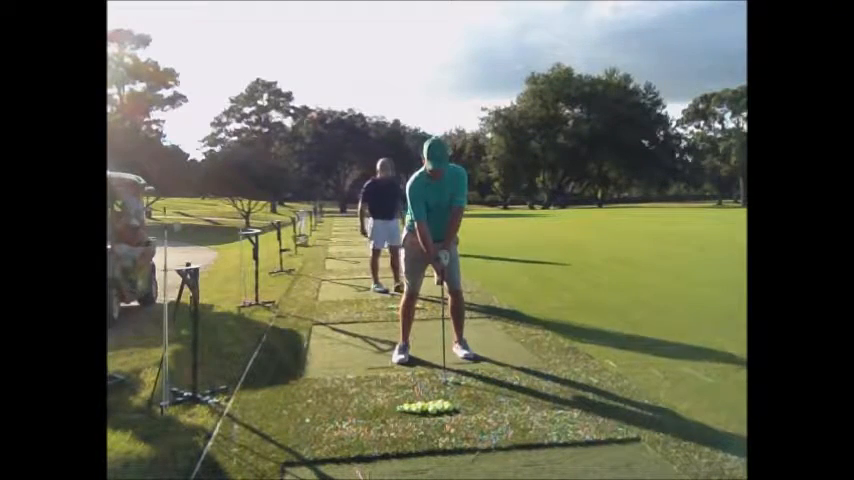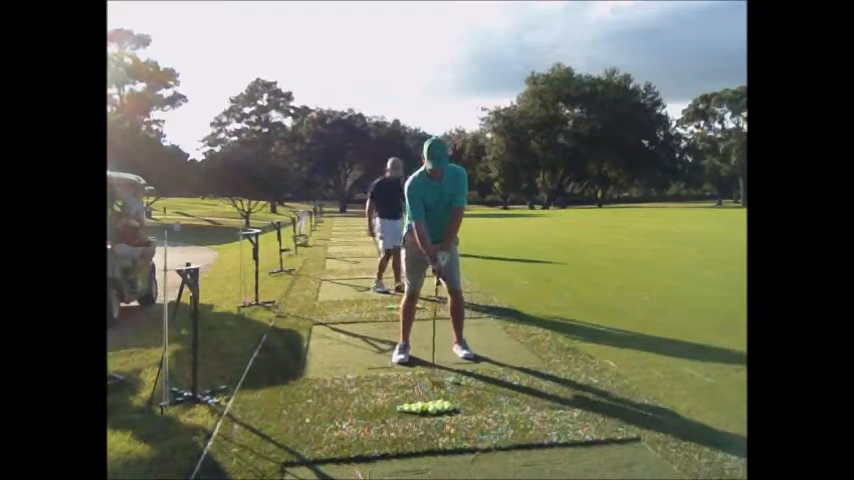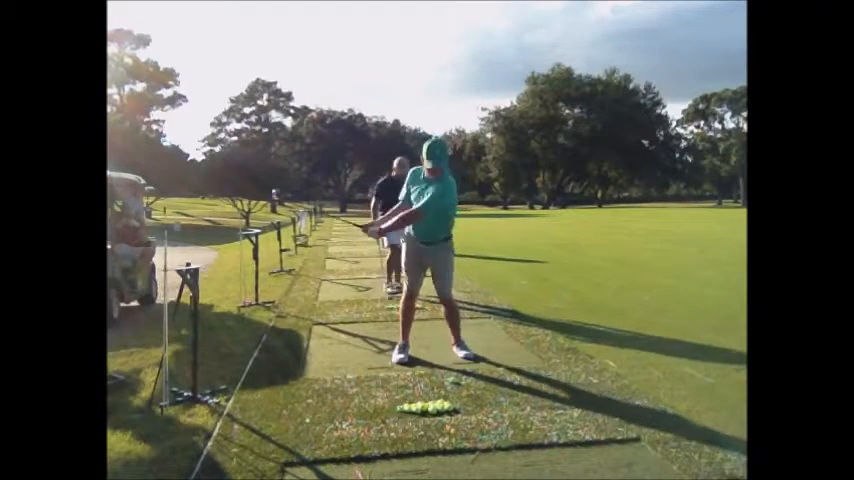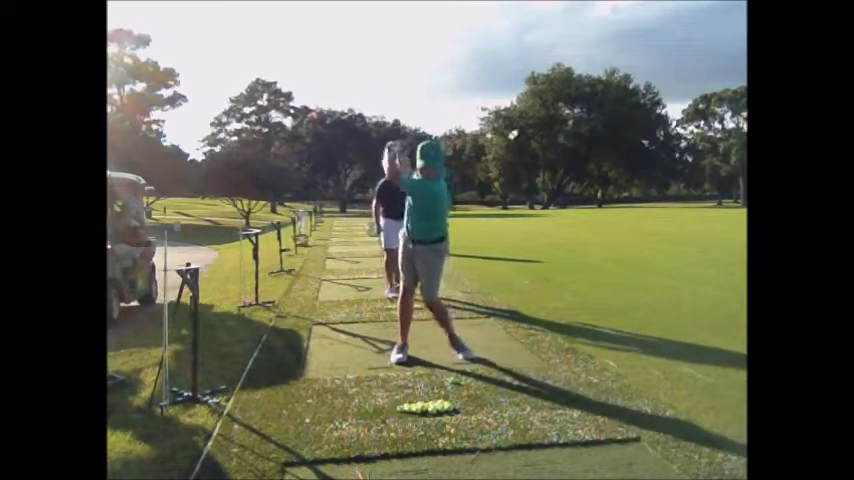
dt=0.3s
person 1, frame 1
left shoulder: (458, 175)
right shoulder: (415, 184)
left elbow: (457, 213)
right elbow: (421, 225)
left wrist: (445, 248)
right wrist: (434, 259)
left hip: (446, 241)
right hip: (416, 241)
left knee: (456, 291)
right knee: (411, 293)
left ankle: (459, 341)
right ankle: (403, 344)
person 1, frame 2
left shoulder: (459, 175)
right shoulder: (413, 184)
left elbow: (457, 213)
right elbow: (418, 225)
left wrist: (444, 248)
right wrist: (431, 259)
left hip: (446, 241)
right hip: (416, 241)
left knee: (455, 292)
right knee: (411, 293)
left ankle: (459, 341)
right ankle: (403, 344)
person 1, frame 3
left shoulder: (445, 188)
right shoulder: (414, 174)
left elbow: (414, 215)
right elbow: (402, 205)
left wrist: (382, 231)
right wrist: (379, 221)
left hip: (440, 247)
right hip: (413, 241)
left knee: (445, 296)
right knee: (410, 293)
left ankle: (457, 341)
right ankle: (403, 343)
person 1, frame 4
left shoulder: (429, 188)
right shoulder: (423, 177)
left elbow: (393, 177)
left hip: (431, 247)
right hip: (408, 240)
left knee: (430, 299)
right knee: (406, 291)
left ankle: (453, 339)
right ankle: (402, 343)
person 2, frame 1
left shoulder: (394, 184)
right shoulder: (370, 186)
left elbow: (398, 204)
right elbow: (362, 207)
right wrist: (362, 226)
left hip: (393, 221)
right hip: (377, 222)
left knee: (395, 251)
right knee: (375, 253)
left ankle: (397, 282)
right ankle: (375, 283)
person 2, frame 2
left shoulder: (400, 184)
right shoulder: (378, 185)
left elbow: (403, 203)
right elbow: (370, 205)
right wrist: (370, 224)
left hip: (398, 220)
right hip: (384, 221)
left knee: (397, 252)
right knee: (387, 252)
left ankle: (398, 283)
right ankle: (378, 281)
person 2, frame 3
left shoulder: (405, 183)
right shoulder: (384, 183)
right elbow: (374, 203)
left knee: (399, 252)
right knee: (393, 250)
left ankle: (398, 283)
right ankle: (388, 283)
person 2, frame 4
right shoulder: (385, 184)
right elbow: (376, 204)
right wrist: (377, 224)
left hip: (402, 220)
right hip: (388, 220)
left knee: (398, 253)
right knee: (390, 253)
left ankle: (398, 283)
right ankle: (390, 287)
